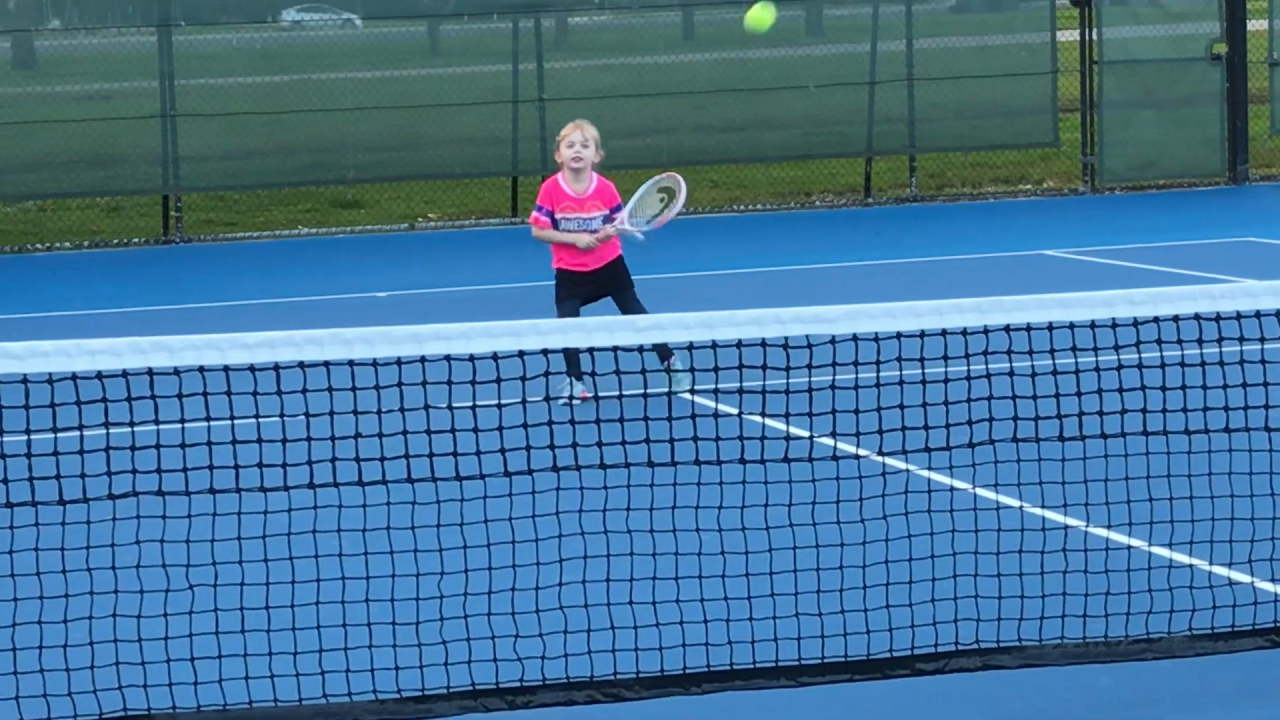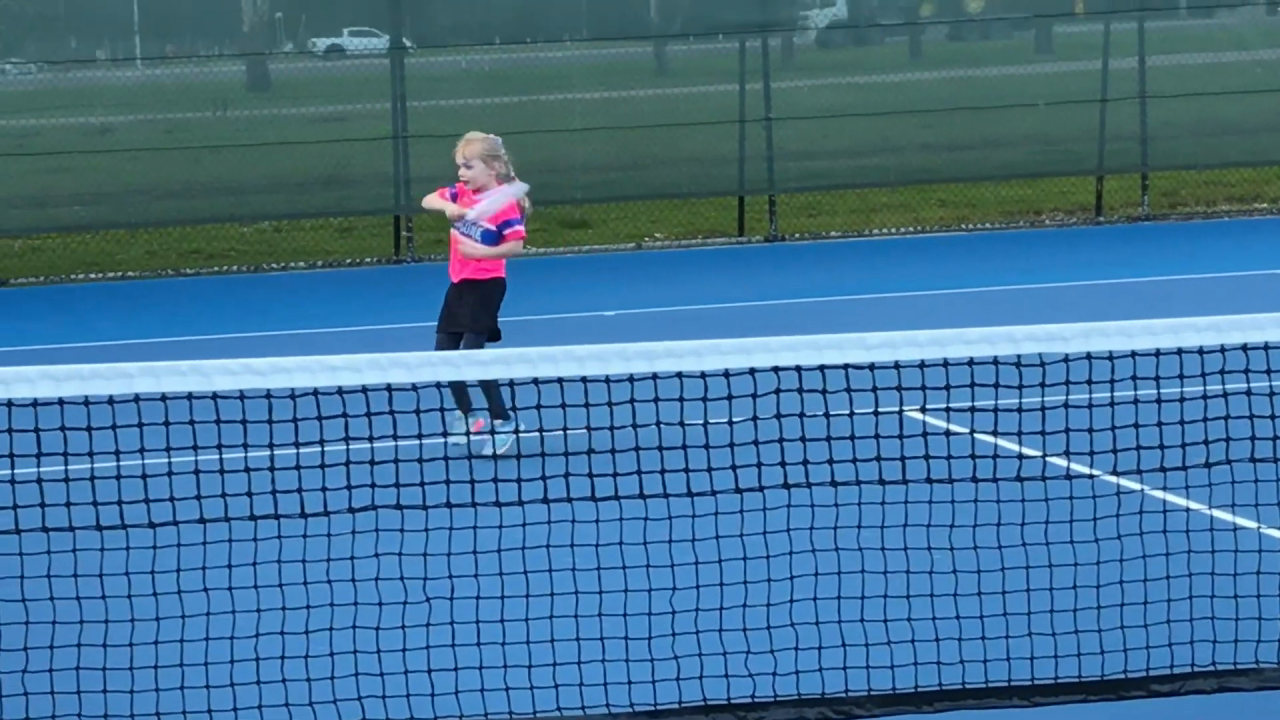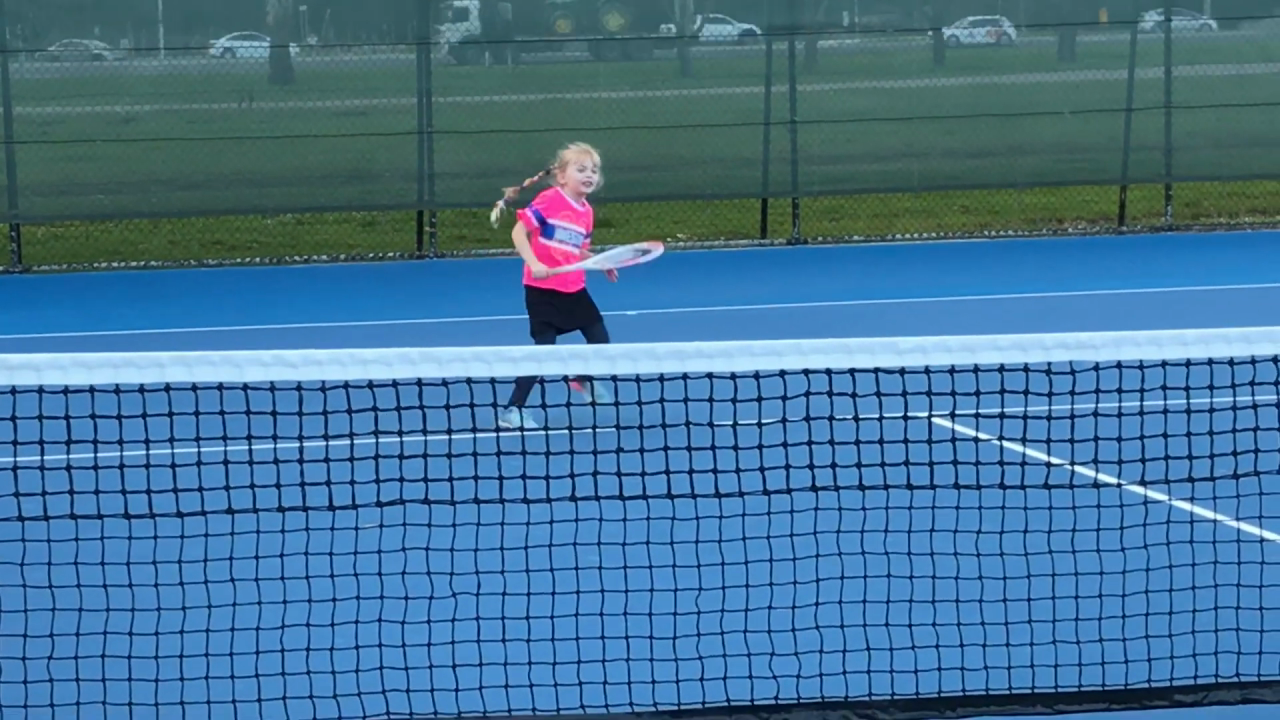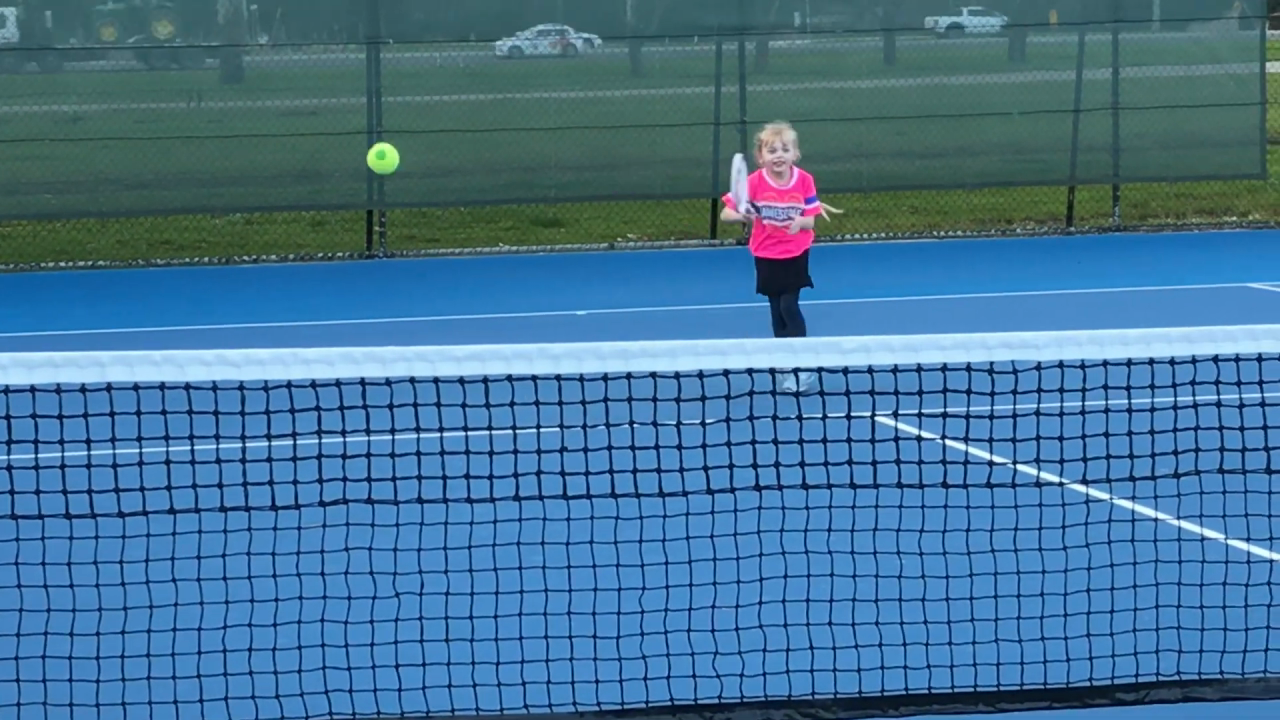
dt=1s
person 1, frame 1
left shoulder: (606, 189)
right shoulder: (550, 189)
left elbow: (618, 224)
right elbow: (538, 230)
left wrist: (603, 235)
right wrist: (572, 239)
left hip: (608, 262)
right hip: (570, 267)
left knee: (636, 314)
left ankle: (671, 362)
right ankle: (575, 379)
person 1, frame 2
left shoulder: (506, 203)
right shoulder: (461, 191)
left elbow: (516, 244)
right elbow: (429, 201)
left wrist: (480, 250)
right wrist: (445, 205)
left hip: (487, 285)
right hip: (460, 283)
left knee: (471, 352)
right knee: (443, 350)
left ankle: (502, 422)
right ankle: (465, 414)
person 1, frame 3
left shoulder: (586, 212)
right shoulder: (548, 199)
right elbow: (520, 228)
left wrist: (602, 268)
right wrist: (531, 262)
left hip: (573, 289)
right hip: (543, 288)
left knee: (600, 341)
right knee: (546, 350)
left ankle: (584, 380)
right ankle: (514, 407)
person 1, frame 4
left shoulder: (804, 180)
right shoulder: (755, 182)
left elbow: (812, 216)
right elbow: (726, 213)
left wrist: (808, 218)
right wrist: (742, 213)
left hip: (794, 253)
right hip: (766, 255)
left knee: (789, 307)
right knee: (778, 310)
right ankle: (790, 369)
